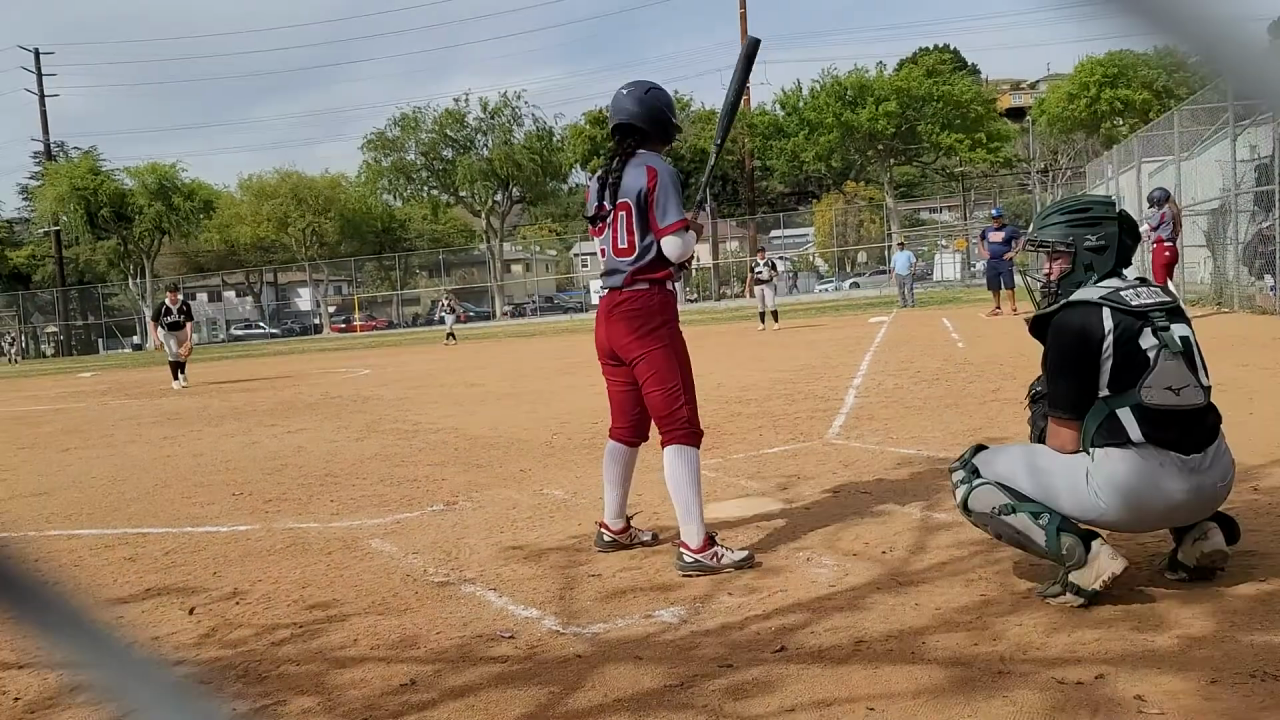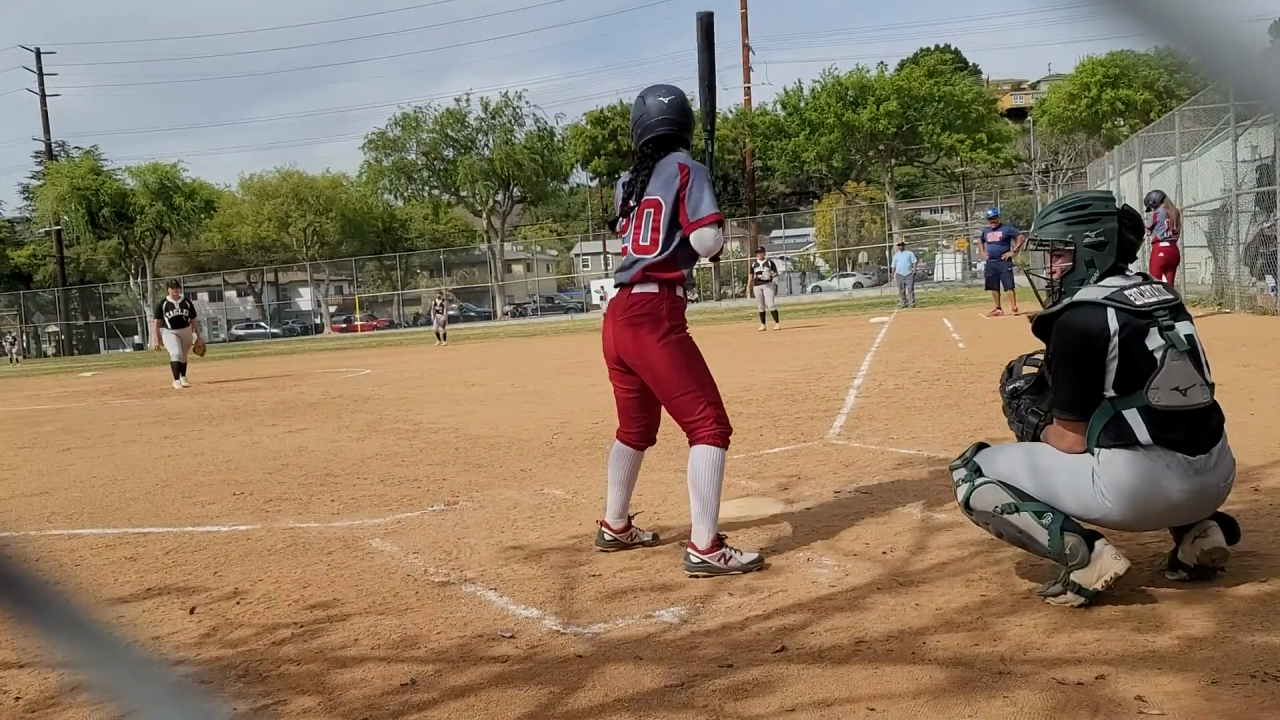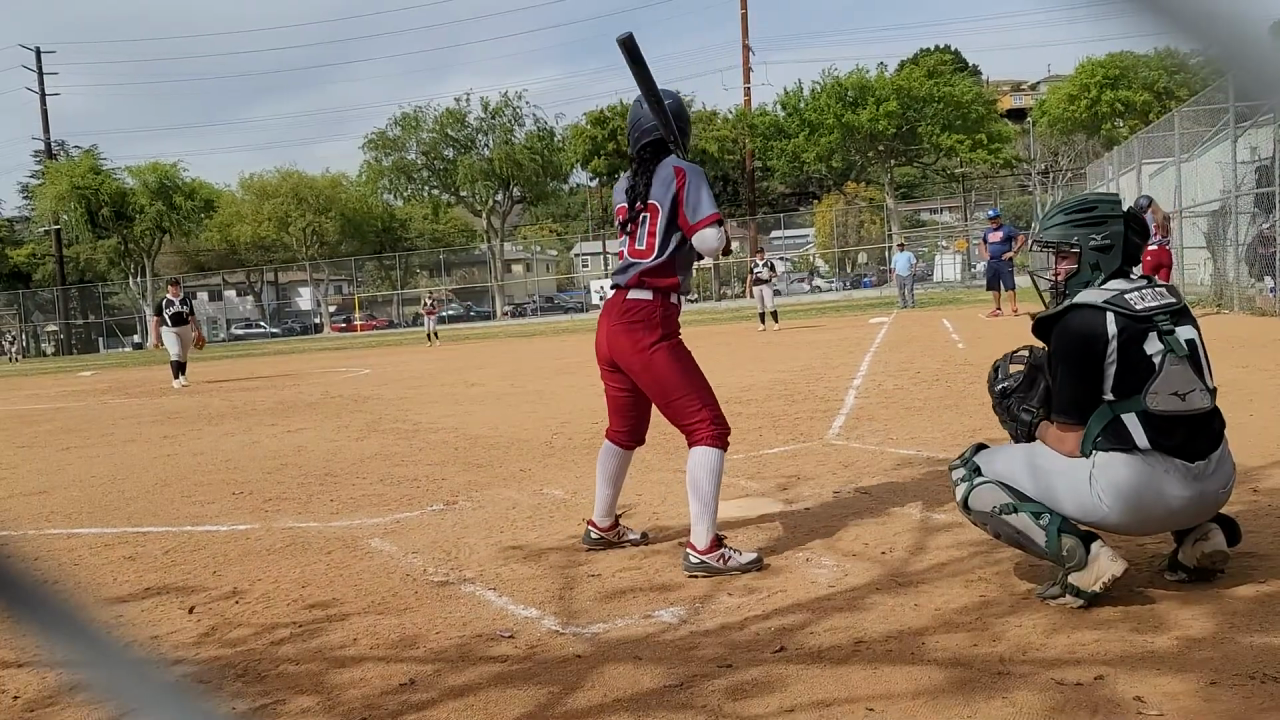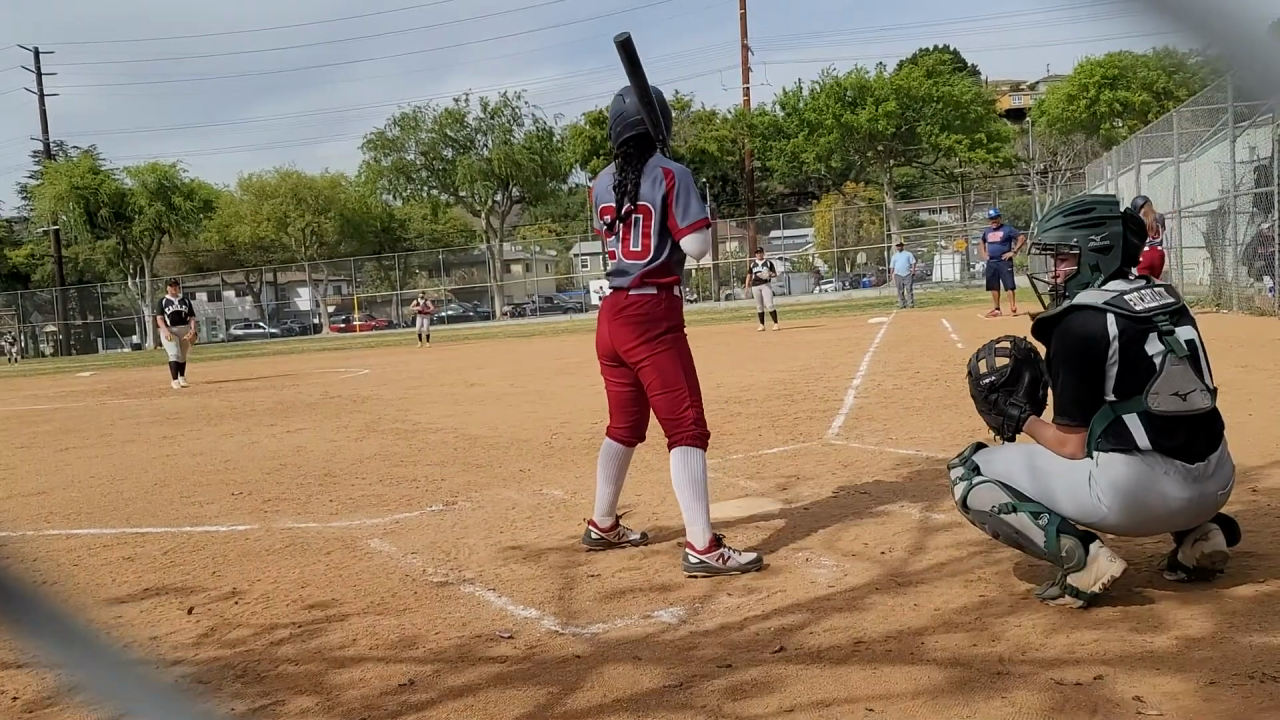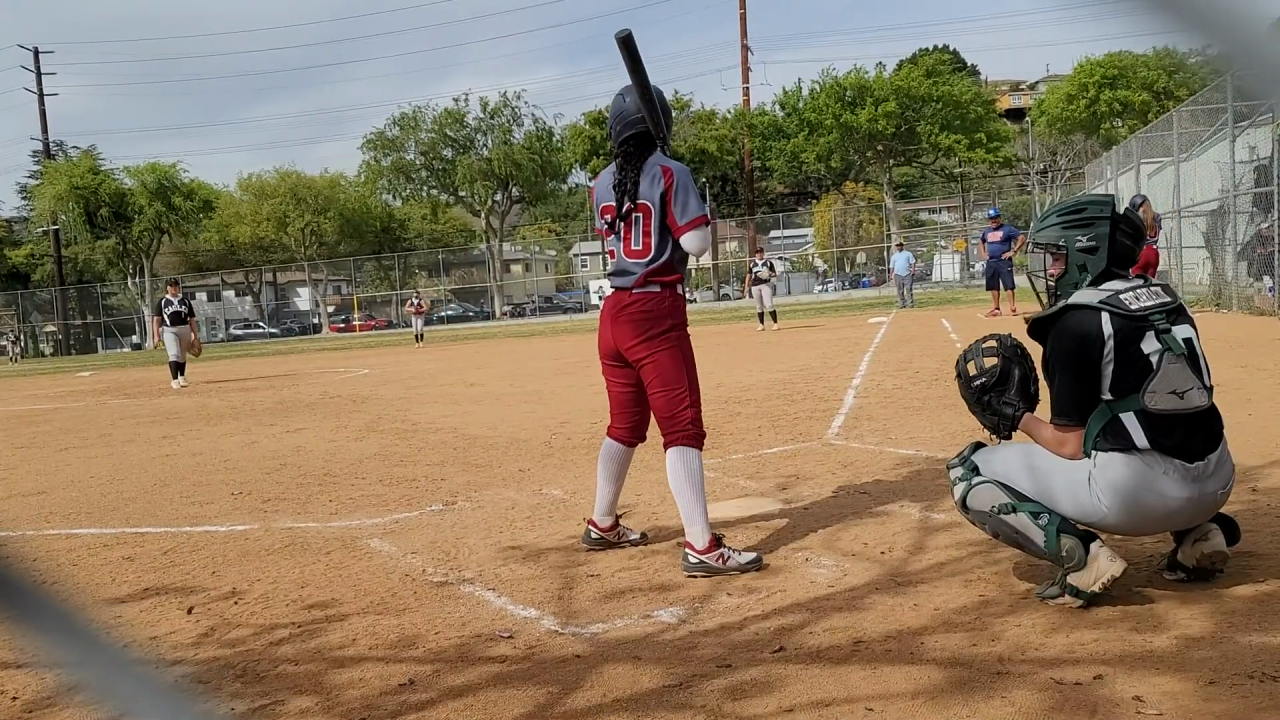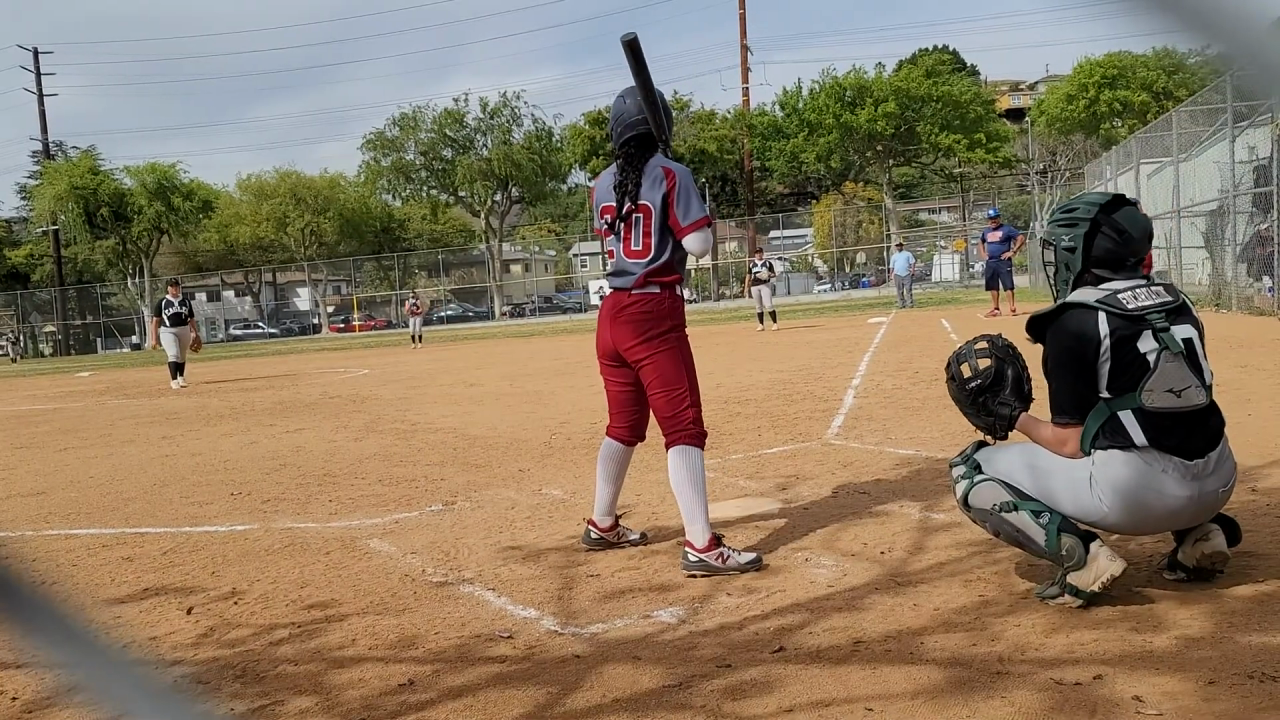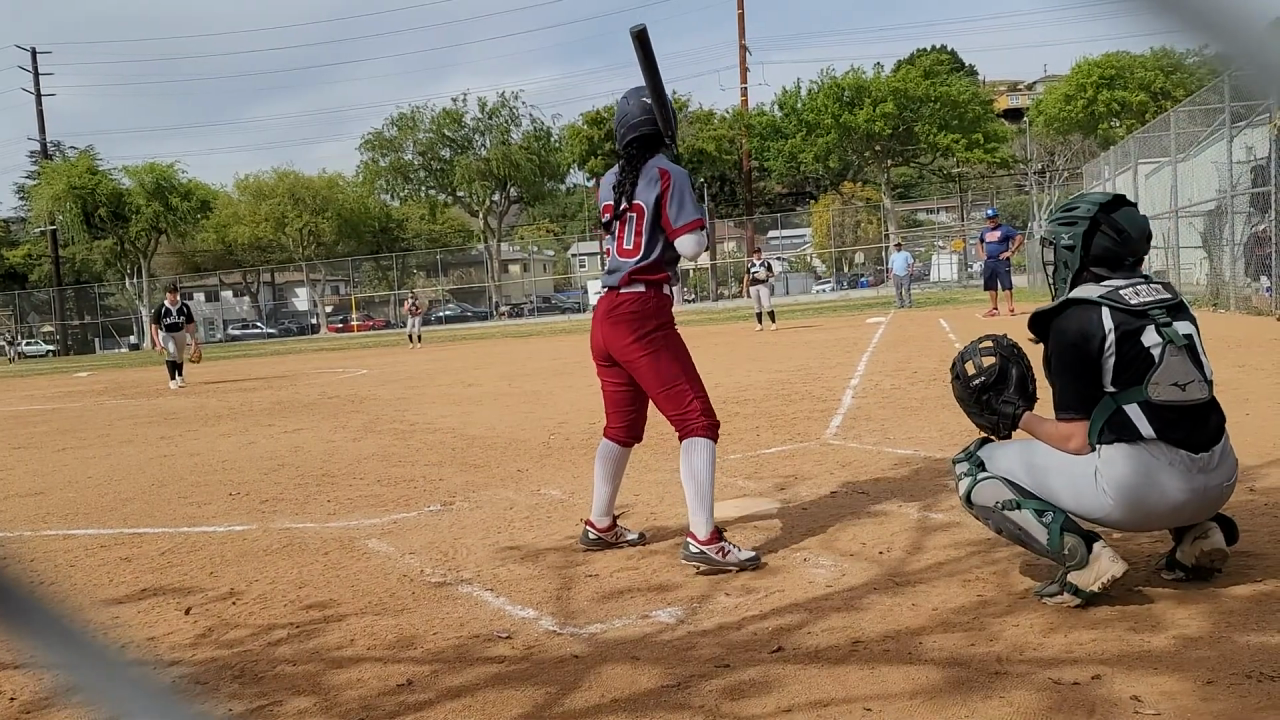
dt=0.4s
person 1, frame 1
left shoulder: (600, 182)
right shoulder: (657, 171)
right elbow: (677, 249)
right wrist: (692, 230)
left hip: (612, 314)
right hip: (648, 311)
left knee: (626, 426)
right knee: (680, 427)
left ankle: (613, 526)
right ankle: (696, 546)
person 1, frame 2
left shoulder: (627, 181)
right shoulder: (687, 169)
right elbow: (707, 243)
right wrist: (715, 228)
left hip: (619, 315)
right hip: (656, 316)
left knee: (635, 428)
right knee: (709, 426)
left ankle: (615, 526)
right ankle: (704, 547)
person 1, frame 3
left shoulder: (624, 185)
right shoulder: (684, 174)
right elbow: (709, 243)
left wrist: (697, 233)
right wrist: (719, 230)
left hip: (614, 318)
right hip: (649, 323)
left knee: (624, 429)
right knee: (707, 427)
left ankle: (602, 525)
right ankle: (703, 547)
person 1, frame 4
left shoulder: (602, 183)
right shoulder: (671, 175)
right elbow: (696, 247)
right wrist: (701, 221)
left hip: (612, 316)
right hip: (653, 317)
left knee: (624, 427)
right knee: (686, 430)
left ankle: (602, 525)
right ankle: (701, 547)
person 1, frame 5
left shoulder: (602, 183)
right shoulder: (670, 173)
right elbow: (696, 244)
right wrist: (699, 217)
left hip: (615, 314)
right hip: (657, 314)
left knee: (625, 426)
right knee: (682, 429)
left ankle: (602, 525)
right ankle: (701, 547)
person 1, frame 6
left shoulder: (603, 184)
right shoulder: (671, 175)
right elbow: (698, 245)
right wrist: (694, 218)
left hip: (613, 314)
right hip: (655, 314)
left knee: (624, 426)
right knee: (684, 429)
left ankle: (602, 525)
right ankle: (701, 546)
person 1, frame 7
left shoulder: (609, 181)
right shoulder: (669, 176)
right elbow: (691, 248)
right wrist: (699, 222)
left hip: (607, 315)
right hip: (645, 316)
left knee: (622, 426)
right knee: (697, 420)
left ankle: (599, 526)
right ankle: (704, 539)
person 2, frame 1
left shoulder: (1073, 318)
right shoulder: (1160, 300)
left elbow: (1065, 440)
left wrist: (1044, 425)
left hip: (1133, 487)
left knee: (971, 473)
left ankle: (1081, 553)
right ankle: (1198, 530)
person 2, frame 2
left shoulder: (1078, 318)
right shoulder: (1161, 297)
left elbow: (1072, 440)
left wrist: (1035, 427)
left hip: (1138, 486)
left knee: (972, 471)
left ankle: (1084, 553)
right ankle: (1198, 528)
person 2, frame 3
left shoulder: (1079, 321)
right shoulder: (1167, 300)
left elbow: (1072, 444)
left wrist: (1033, 425)
left hip: (1138, 491)
left knee: (971, 472)
left ankle: (1080, 555)
right ankle: (1198, 530)
person 2, frame 4
left shoulder: (1079, 323)
right shoulder: (1167, 301)
left elbow: (1073, 446)
left wrist: (1022, 420)
left hip: (1138, 492)
left knee: (970, 471)
left ankle: (1079, 556)
right ankle: (1199, 531)
person 2, frame 5
left shoulder: (1075, 322)
right shoulder: (1166, 300)
left elbow: (1071, 445)
left wrist: (1016, 417)
left hip: (1136, 492)
left knee: (970, 471)
left ankle: (1080, 556)
right ankle: (1199, 531)
person 2, frame 6
left shoulder: (1074, 321)
right shoulder: (1174, 301)
left elbow: (1071, 444)
left wrist: (1015, 418)
left hip: (1137, 492)
left knee: (972, 470)
left ankle: (1079, 556)
right ankle: (1199, 532)
person 2, frame 7
left shoulder: (1077, 317)
right shoulder: (1168, 299)
left elbow: (1076, 439)
left wrist: (1017, 416)
left hip: (1142, 486)
right hip: (1217, 477)
left knee: (975, 466)
left ankle: (1080, 555)
right ankle: (1196, 530)
